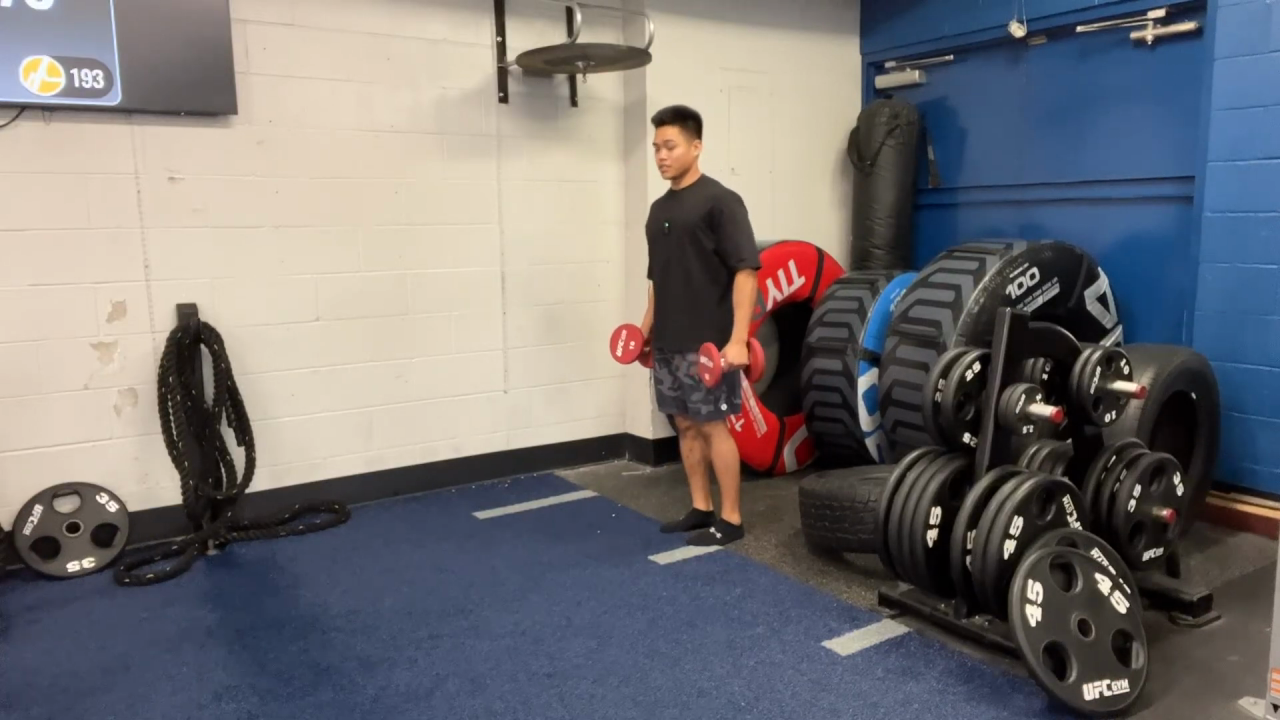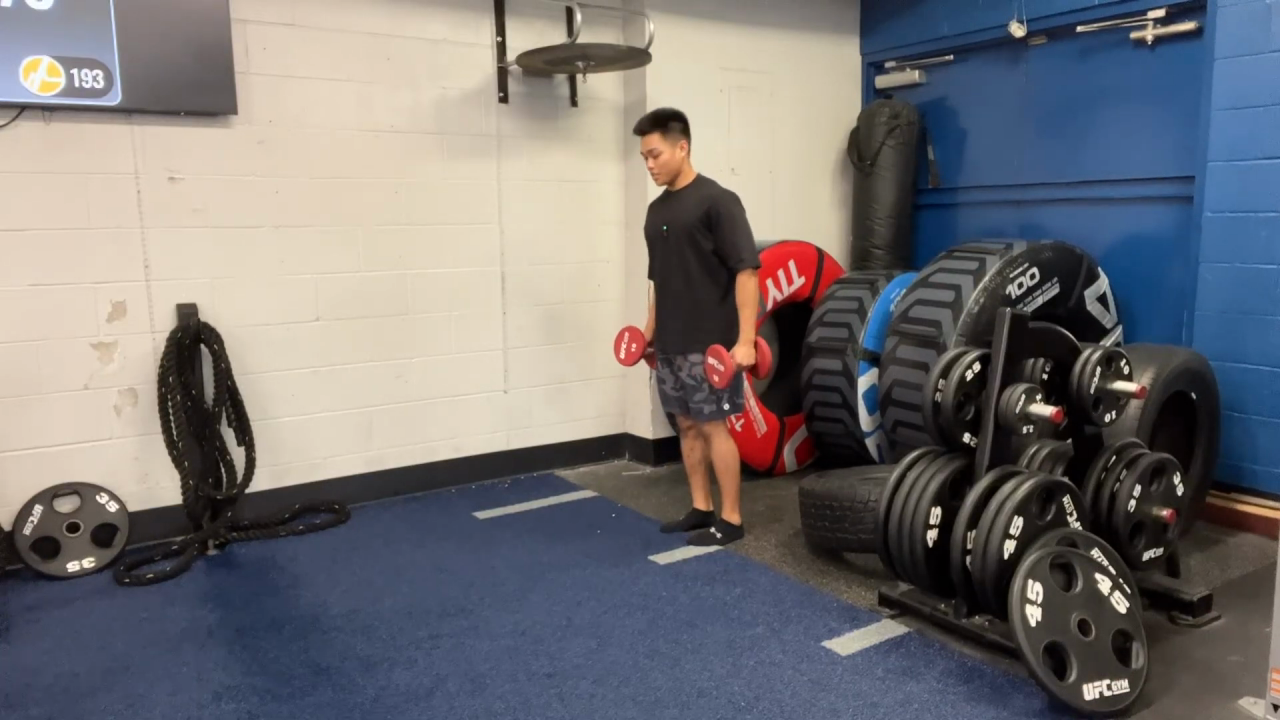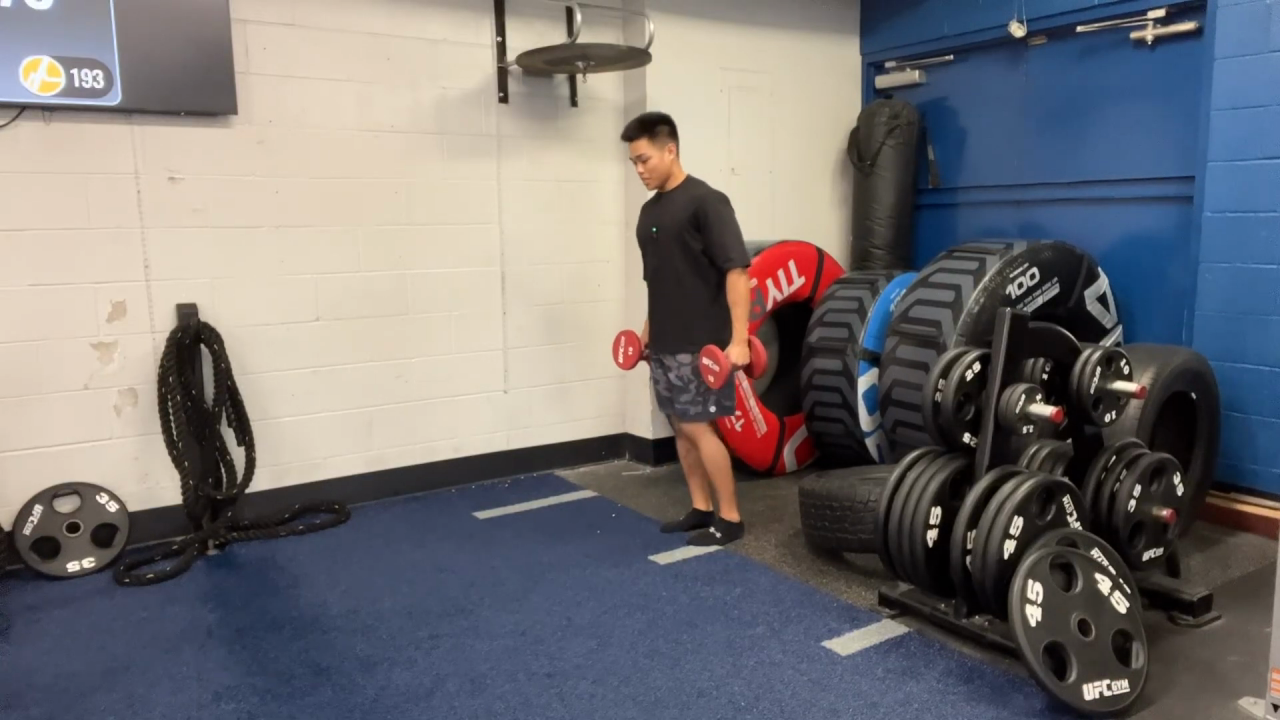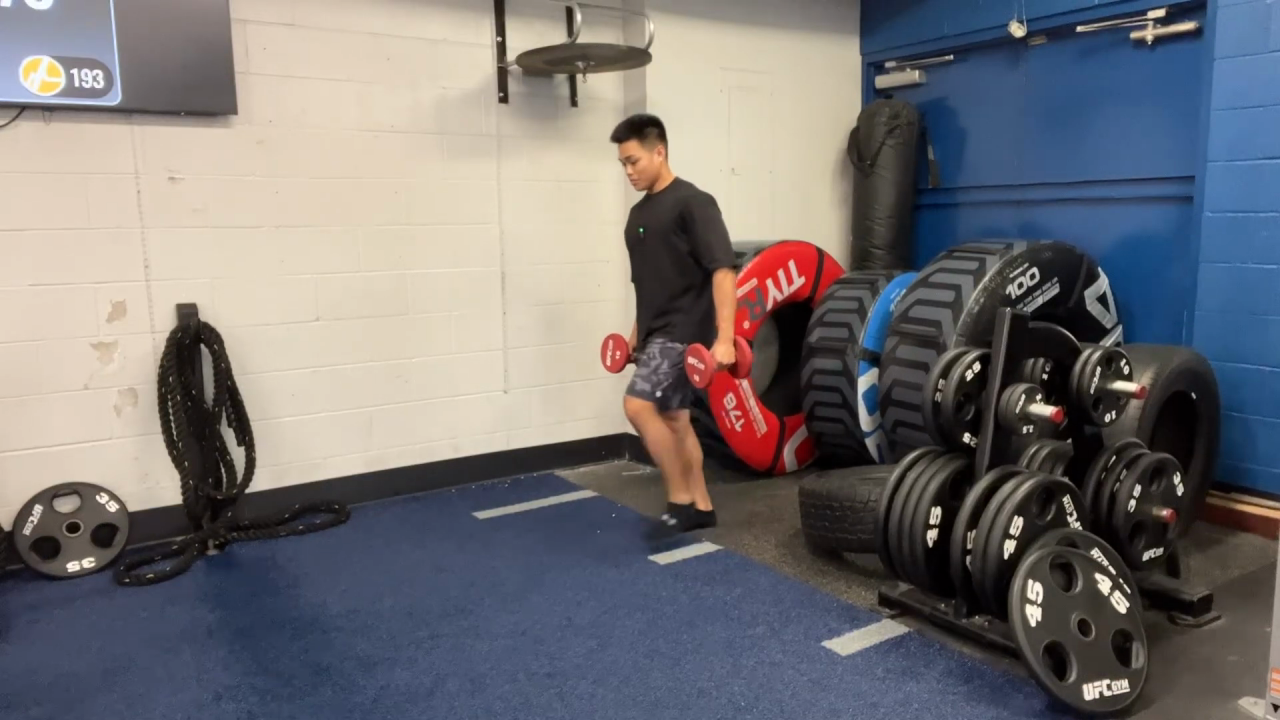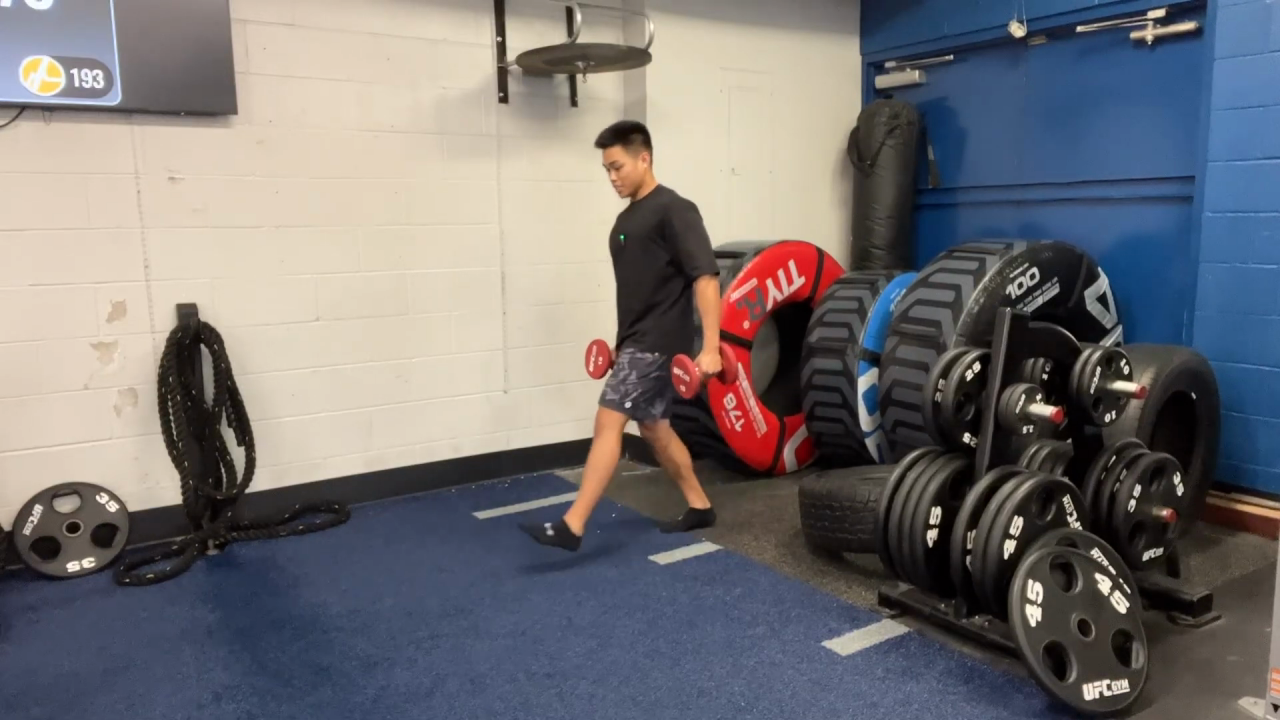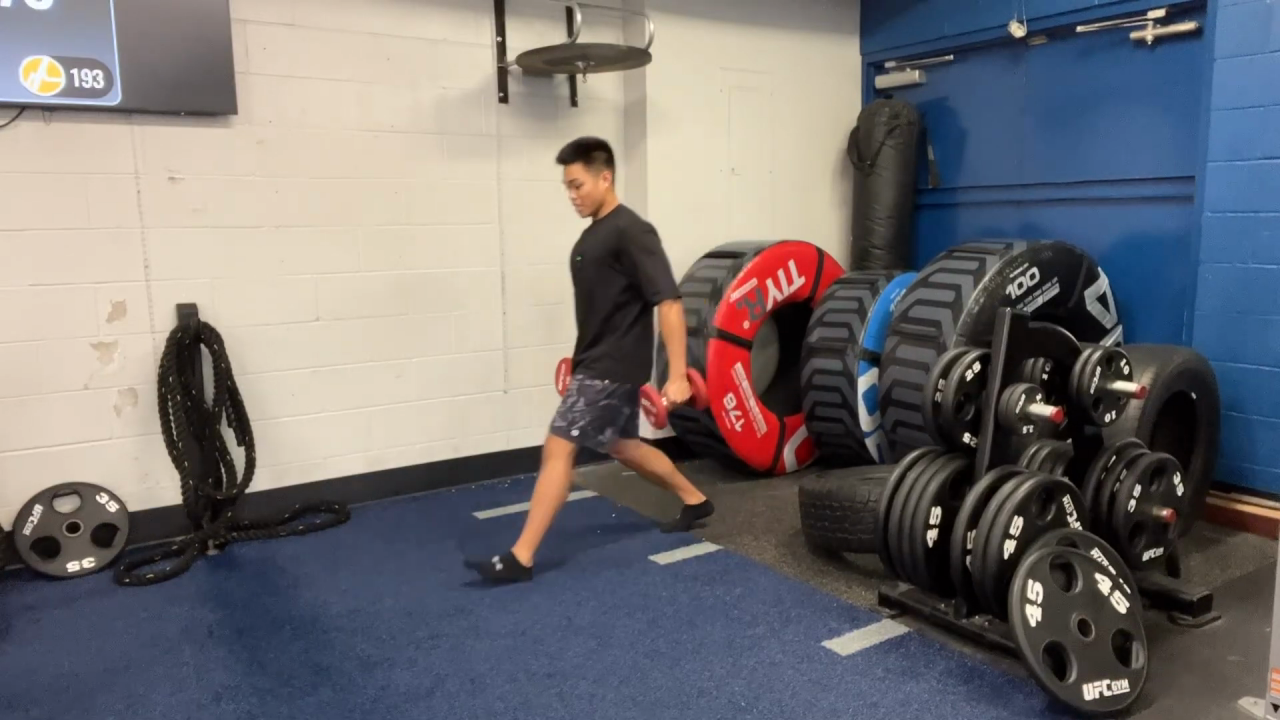
dt=0.3s
person 1, frame 1
left shoulder: (719, 201)
right shoulder: (659, 207)
left elbow: (746, 271)
left wrist: (738, 339)
right wrist: (647, 327)
left hip: (706, 343)
right hip: (668, 342)
left knee: (713, 427)
right knee: (685, 425)
left ankle: (731, 520)
right ankle: (700, 509)
person 1, frame 2
left shoulder: (717, 201)
right shoulder: (657, 209)
left elbow: (747, 270)
left wrist: (745, 339)
right wrist: (650, 328)
left hip: (708, 343)
right hip: (670, 343)
left knee: (713, 427)
right knee: (686, 424)
left ankle: (731, 520)
right ankle: (700, 509)
person 1, frame 3
left shoulder: (706, 201)
right shoulder: (650, 210)
left elbow: (737, 270)
left wrist: (739, 339)
right wrist: (647, 330)
left hip: (700, 343)
right hip: (665, 342)
left knee: (698, 428)
right knee: (681, 427)
left ankle: (730, 517)
right ankle: (701, 510)
person 1, frame 4
left shoulder: (693, 203)
right shoulder: (639, 212)
left elbow: (723, 270)
left wrist: (724, 339)
right wrist: (635, 332)
left hip: (683, 332)
right hip: (656, 333)
left knee: (638, 406)
right knee: (673, 419)
left ankle: (681, 498)
right ankle: (701, 507)
person 1, frame 5
left shoulder: (674, 210)
right shoulder: (626, 218)
left elbow: (705, 278)
left wrist: (710, 347)
right wrist: (619, 343)
left hip: (658, 342)
right hip: (637, 341)
left knee: (607, 421)
right knee: (654, 427)
left ankle: (572, 525)
right ankle: (699, 505)
person 1, frame 6
left shoulder: (631, 232)
right shoulder: (591, 236)
left elbow: (668, 302)
left wrist: (677, 374)
left hip: (616, 367)
right hip: (597, 362)
left knee: (557, 449)
right knee: (623, 444)
left ankle: (521, 557)
right ankle: (695, 500)
